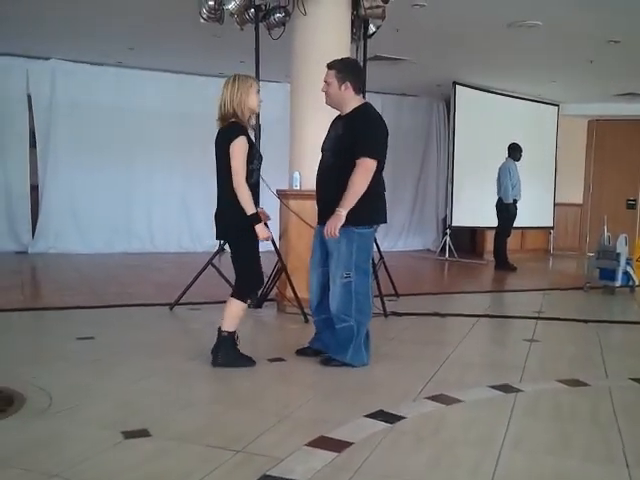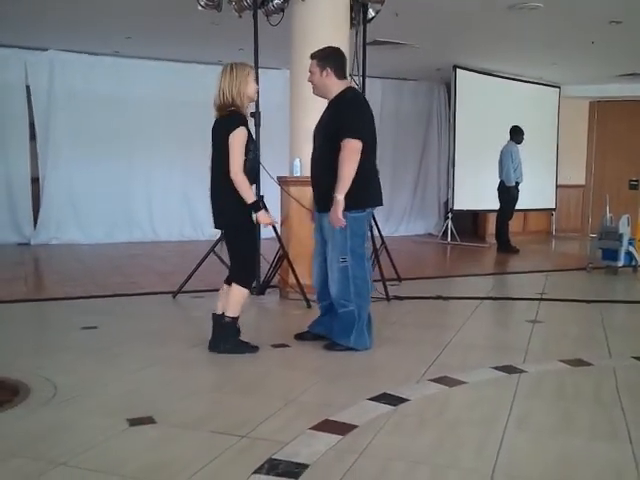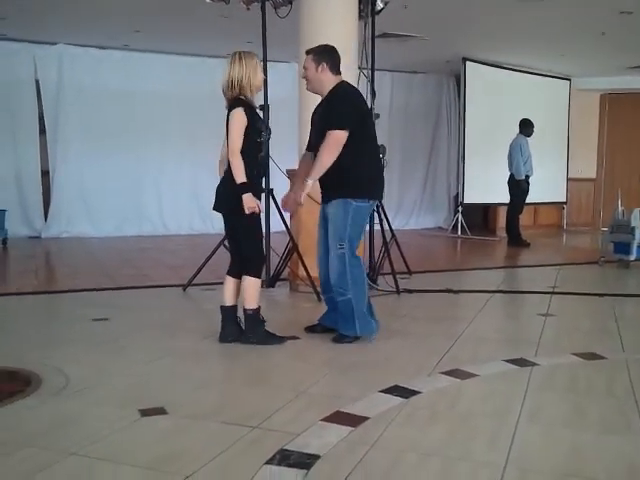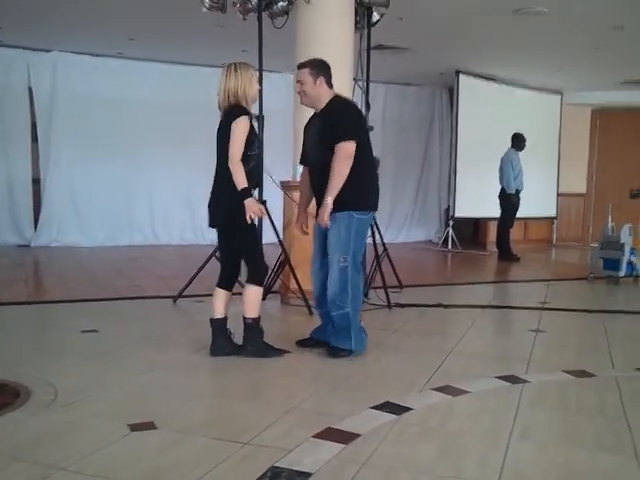
dt=0.4s
person 1, frame 1
left shoulder: (368, 121)
right shoulder: (339, 121)
left elbow: (365, 168)
left wrist: (341, 212)
left hip: (353, 220)
right hip: (330, 217)
left knee: (347, 285)
right knee: (320, 282)
left ankle: (351, 351)
right ankle: (325, 339)
person 1, frame 2
left shoulder: (351, 104)
right shoulder: (335, 106)
left elbow: (351, 151)
left wrist: (340, 197)
right wrist: (323, 201)
left hip: (349, 204)
right hip: (327, 203)
left knee: (346, 268)
right knee: (325, 268)
left ankle: (354, 335)
right ankle: (328, 324)
person 1, frame 3
left shoulder: (344, 97)
right shoulder: (326, 104)
left elbow: (334, 143)
right elbow: (312, 153)
left wrist: (308, 182)
right wrist: (293, 190)
left hip: (354, 191)
right hip: (335, 192)
left knee: (342, 255)
right knee: (328, 257)
left ankle: (358, 323)
right ankle: (336, 317)
person 1, frame 4
left shoulder: (343, 110)
right shoulder: (313, 122)
left elbow: (345, 154)
right elbow: (309, 170)
left wrist: (328, 198)
right wrist: (302, 210)
left hip: (351, 205)
right hip: (328, 207)
left knee: (342, 269)
right knee: (322, 270)
left ankle: (348, 338)
right ankle: (328, 331)
person 2, frame 1
left shoulder: (227, 131)
right shoulder: (238, 132)
right elbow: (239, 183)
left wrist: (255, 210)
right wrist: (256, 220)
left hip: (233, 217)
right hip: (237, 219)
left knee: (250, 279)
right knee: (247, 282)
left ankle: (225, 344)
right ankle: (225, 348)
person 2, frame 2
left shoulder: (223, 120)
right shoulder: (236, 121)
right elbow: (236, 172)
right wrist: (258, 206)
left hip: (226, 205)
right hip: (235, 207)
left knee: (239, 269)
right knee: (247, 269)
left ankle: (220, 333)
right ankle: (227, 335)
person 2, frame 3
left shoulder: (241, 106)
right shoulder: (241, 106)
right elbow: (234, 152)
right wrist: (245, 190)
left hip: (234, 193)
right hip: (240, 194)
left knee: (239, 260)
right knee: (254, 259)
left ankle: (230, 326)
right ankle: (254, 327)
person 2, frame 4
left shoulder: (228, 117)
right shoulder: (241, 114)
right elbow: (234, 161)
right wrist: (246, 196)
left hip: (223, 203)
right hip: (233, 204)
left knee: (229, 271)
right knee: (257, 266)
left ankle: (220, 339)
right ankle: (253, 339)
person 3, frame 1
left shoulder: (511, 165)
right shoulder: (507, 166)
right elbow: (505, 187)
right wrist: (510, 204)
left hip: (509, 203)
right hip: (506, 204)
left knee: (503, 233)
right knee: (503, 233)
left ankle: (501, 261)
right ankle: (501, 262)
person 3, frame 2
left shoulder: (513, 148)
right shoulder: (509, 149)
right elbow: (507, 170)
right wrist: (512, 187)
left hip: (510, 186)
right hip: (508, 187)
left knee: (505, 216)
right knee: (505, 216)
left ankle: (503, 244)
right ankle: (503, 245)
person 3, frame 3
left shoulder: (523, 141)
right shoulder: (518, 142)
right elbow: (517, 163)
left wrist: (523, 180)
right wrist: (521, 180)
left hip: (521, 179)
right hip: (518, 180)
left knee: (515, 209)
right knee: (515, 210)
left ankle: (514, 237)
right ankle: (514, 238)
person 3, frame 4
left shoulder: (514, 155)
right shoulder: (509, 156)
right elbow: (508, 177)
left wrist: (514, 194)
right wrist: (512, 194)
left hip: (512, 194)
right hip: (509, 194)
left knee: (506, 224)
right knee: (506, 224)
left ankle: (504, 252)
right ankle: (505, 253)
